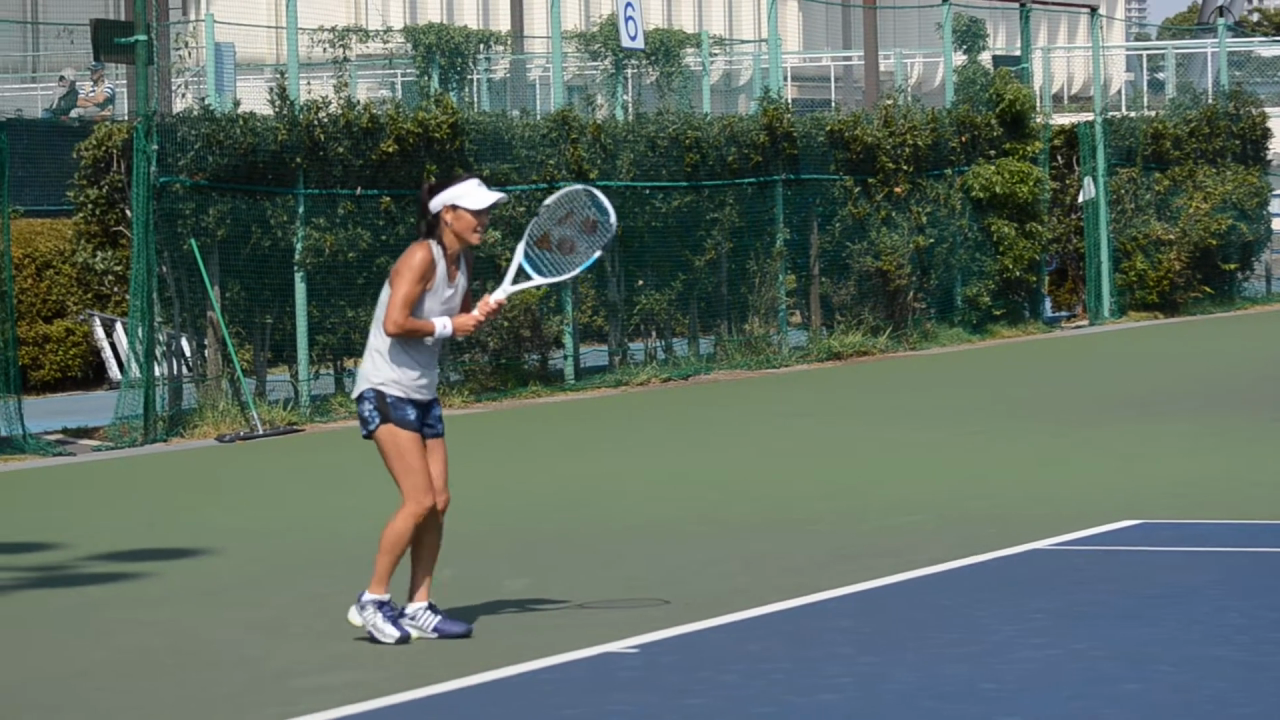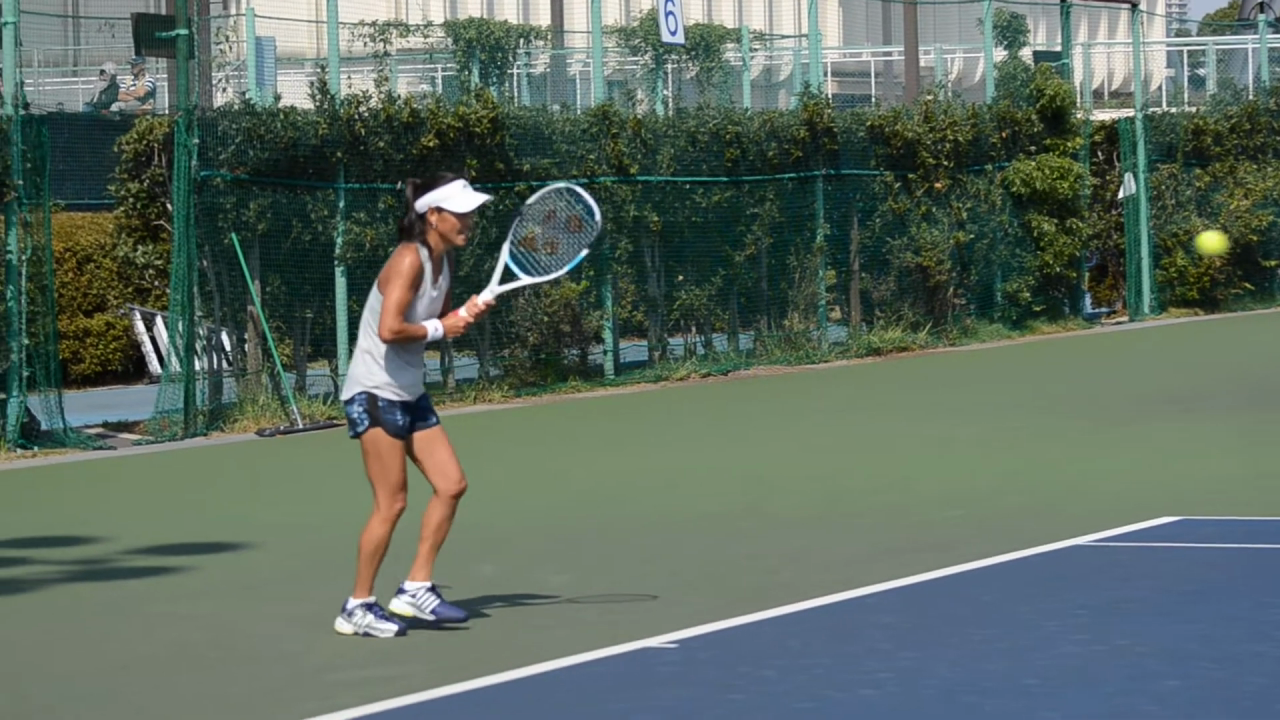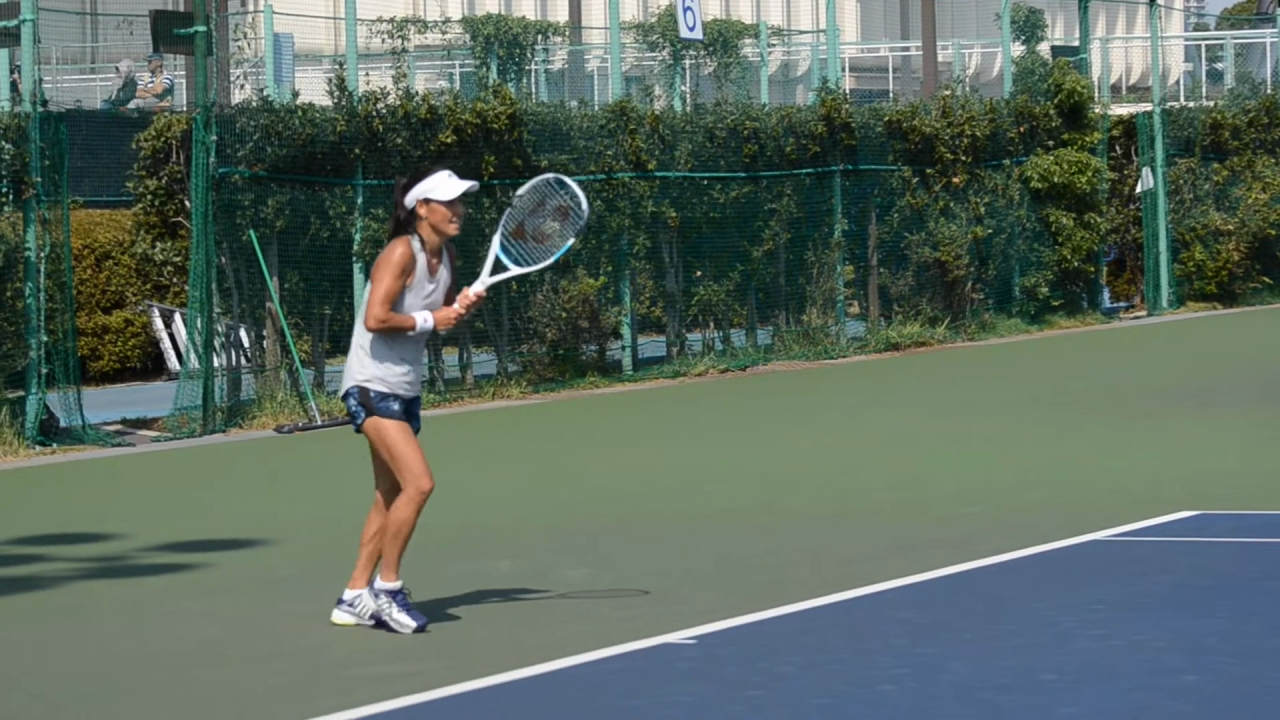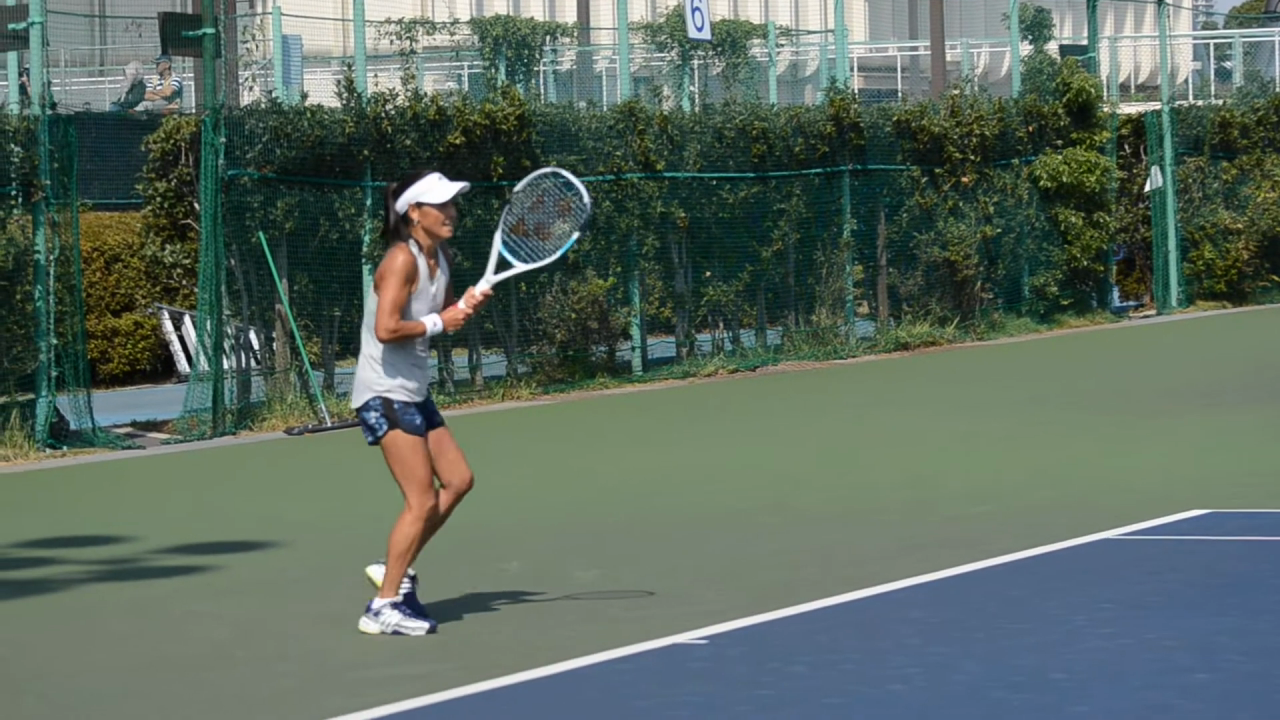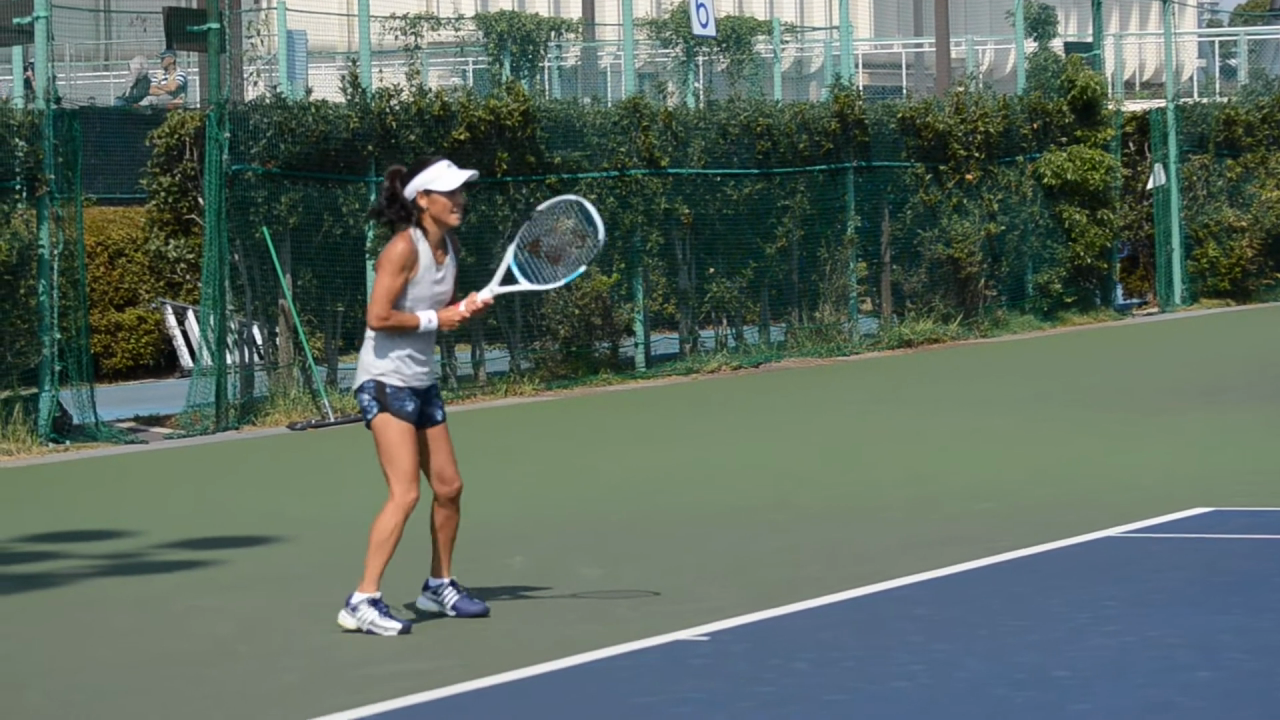
dt=0.3s
person 1, frame 1
left shoulder: (463, 262)
right shoulder: (421, 256)
left elbow: (455, 321)
right elbow: (395, 325)
left wrist: (482, 313)
right wrist: (449, 326)
left hip: (422, 393)
right hip: (386, 390)
left knee: (437, 502)
right knee: (418, 502)
left ankle: (419, 608)
right ankle: (373, 597)
person 1, frame 2
left shoulder: (442, 259)
right shoulder: (408, 259)
right elbow: (389, 330)
left wrist: (465, 314)
right wrist: (438, 329)
left hip: (408, 393)
right hip: (375, 391)
left knee: (451, 485)
right knee: (392, 503)
left ankle: (416, 589)
right ankle: (358, 606)
person 1, frame 3
left shoulder: (446, 254)
right shoulder: (401, 251)
left elbow: (439, 315)
right elbow: (374, 319)
left wrist: (460, 306)
right wrist: (429, 321)
left hip: (404, 390)
right hip: (371, 387)
left knee: (390, 499)
right knee: (419, 484)
left ankle: (356, 597)
right ankle: (387, 585)
person 1, frame 4
left shoulder: (440, 255)
right shoulder: (401, 259)
right elbow: (386, 329)
left wrist: (464, 307)
right wrist: (438, 323)
left hip: (411, 393)
right hip: (385, 394)
left knee: (460, 481)
right knee: (422, 502)
left ankle: (396, 571)
right ankle: (384, 606)
person 1, frame 5
left shoulder: (451, 245)
right shoulder: (402, 248)
right elbow: (378, 318)
left wrist: (466, 307)
right wrist: (437, 319)
left hip: (422, 382)
right hip: (384, 381)
left knee: (448, 490)
right knee: (405, 495)
left ankle: (439, 584)
right ankle: (362, 602)
